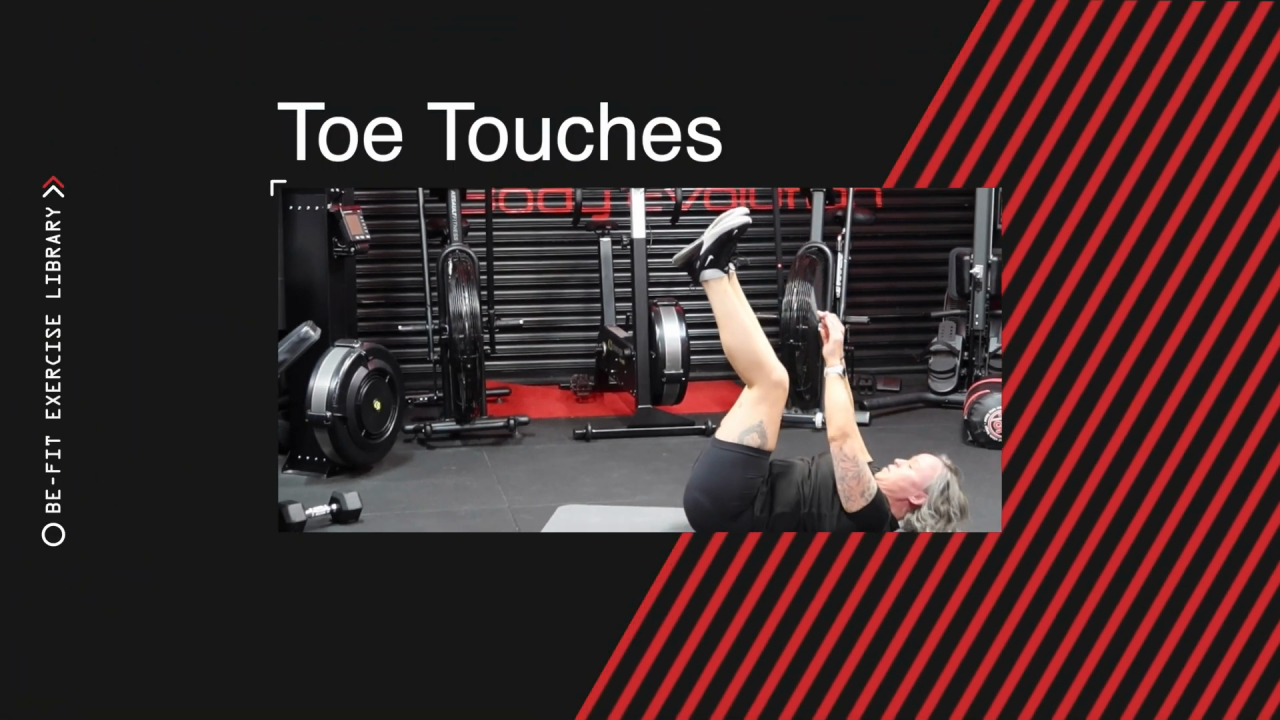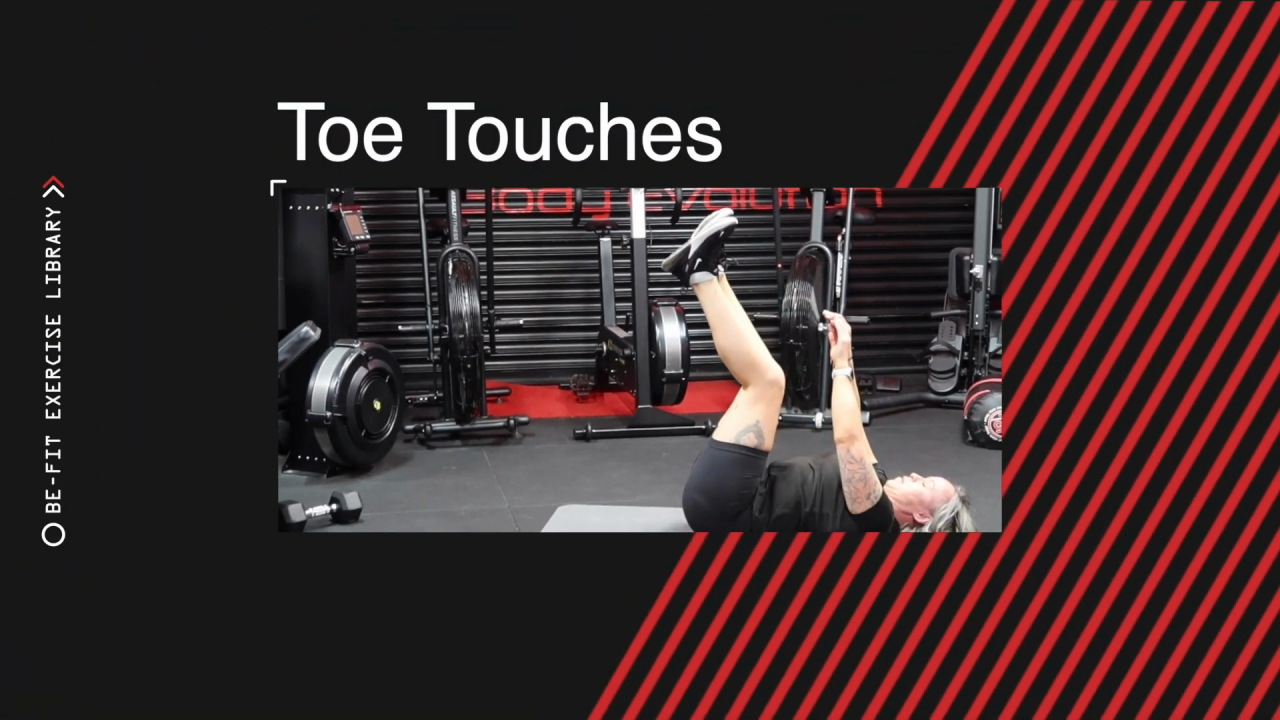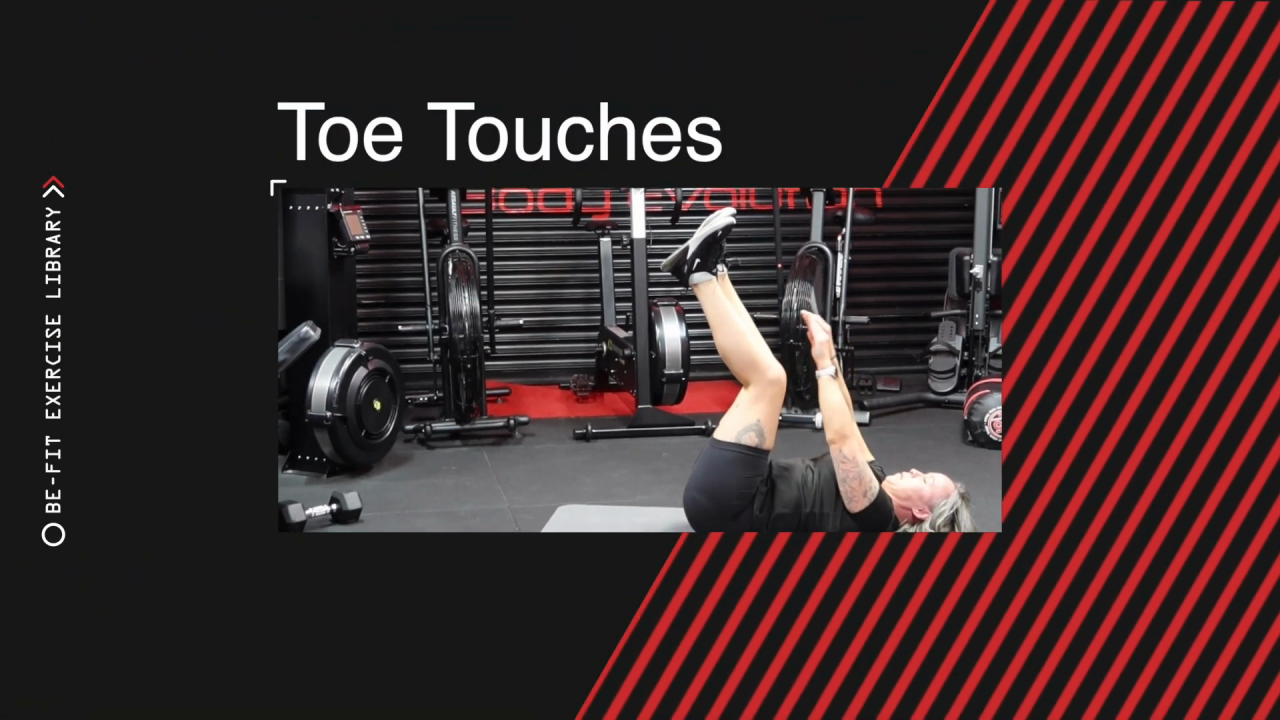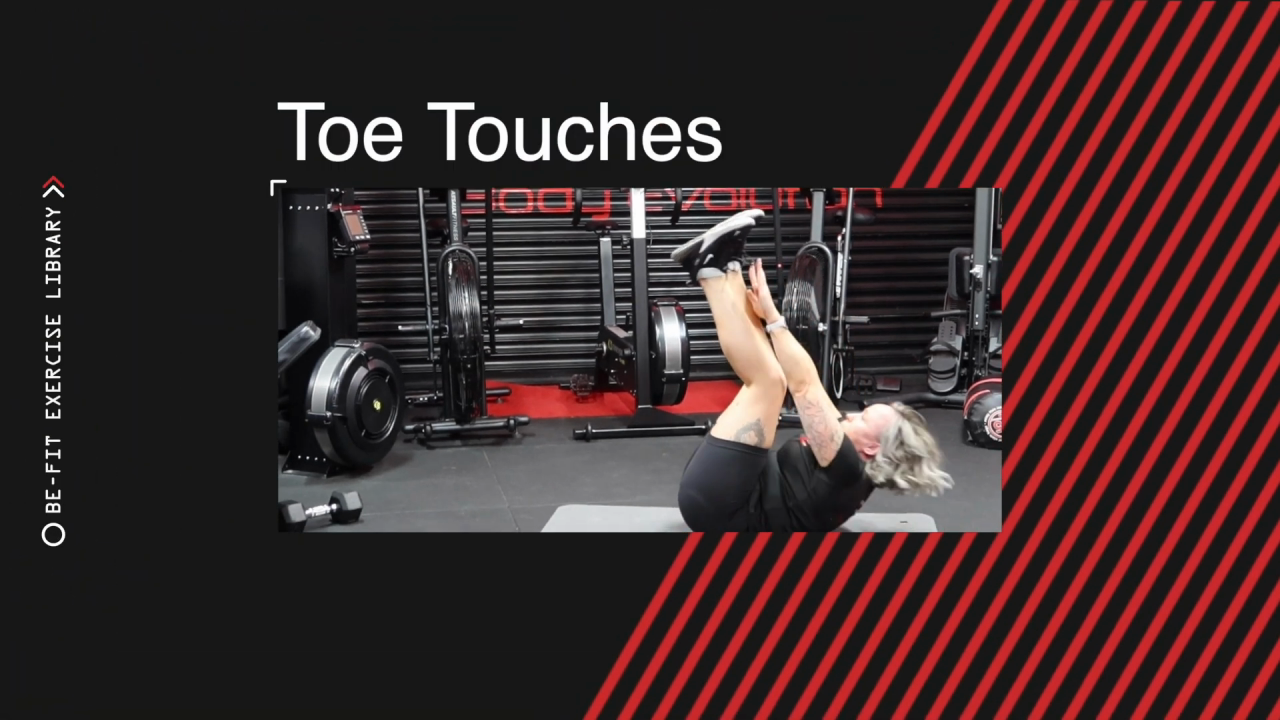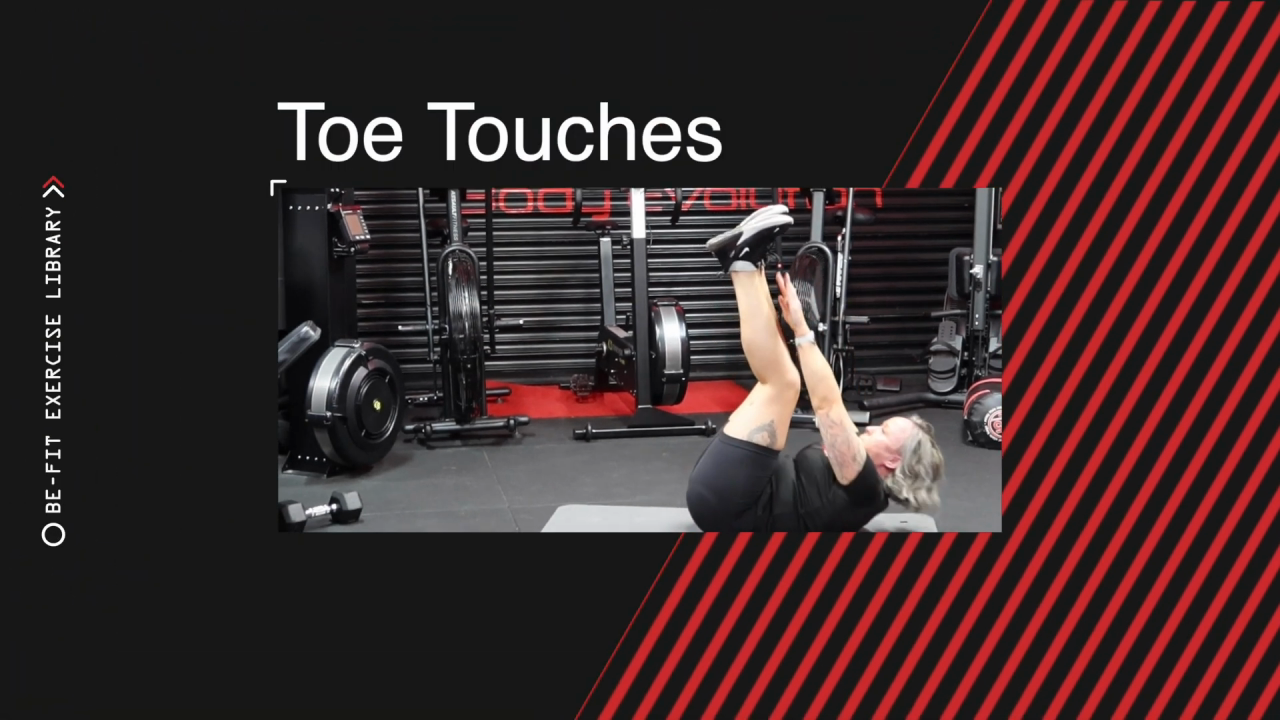
dt=0.4s
person 1, frame 1
left shoulder: (873, 516)
right shoulder: (876, 487)
left elbow: (841, 435)
right elbow: (847, 429)
left wrist: (834, 364)
right wrist: (836, 356)
left hip: (720, 505)
right hip: (726, 502)
left knee: (770, 381)
right knee: (767, 378)
left ankle: (712, 270)
right ankle: (719, 269)
person 1, frame 2
left shoulder: (877, 517)
right shoulder: (878, 489)
left elbow: (848, 437)
right elbow: (853, 429)
left wrist: (841, 366)
right wrist: (844, 359)
left hip: (720, 507)
right hip: (724, 500)
left knee: (766, 380)
right knee: (764, 377)
left ankle: (702, 273)
right ankle: (707, 270)
person 1, frame 3
left shoulder: (876, 515)
right shoulder: (875, 480)
left elbow: (840, 436)
right elbow: (846, 420)
left wrist: (825, 364)
right wrist: (829, 359)
left hip: (720, 505)
right hip: (725, 500)
left knee: (768, 379)
right knee: (766, 375)
left ankle: (702, 273)
right ankle: (710, 271)
person 1, frame 4
left shoulder: (848, 470)
left elbow: (805, 386)
right elbow: (809, 388)
left wrist: (772, 318)
right wrist: (766, 317)
left hip: (712, 502)
right hip: (714, 494)
left knee: (768, 379)
right knee: (766, 375)
left ankle: (709, 267)
right ankle: (723, 263)
person 1, frame 5
left shoulder: (865, 489)
right shoulder: (863, 467)
left elbow: (828, 404)
right elbow: (827, 403)
left wrist: (803, 332)
right wrist: (798, 327)
left hip: (723, 505)
right hip: (725, 498)
left knee: (782, 380)
right knee: (780, 377)
left ankle: (745, 261)
right ankle: (749, 265)
